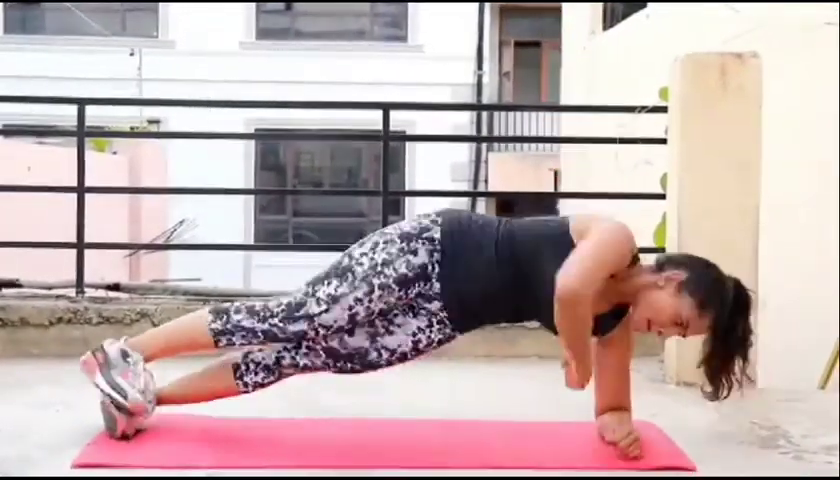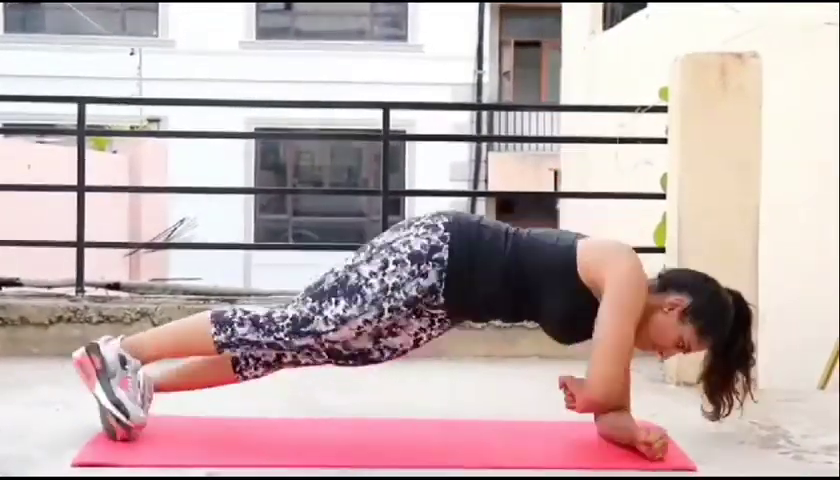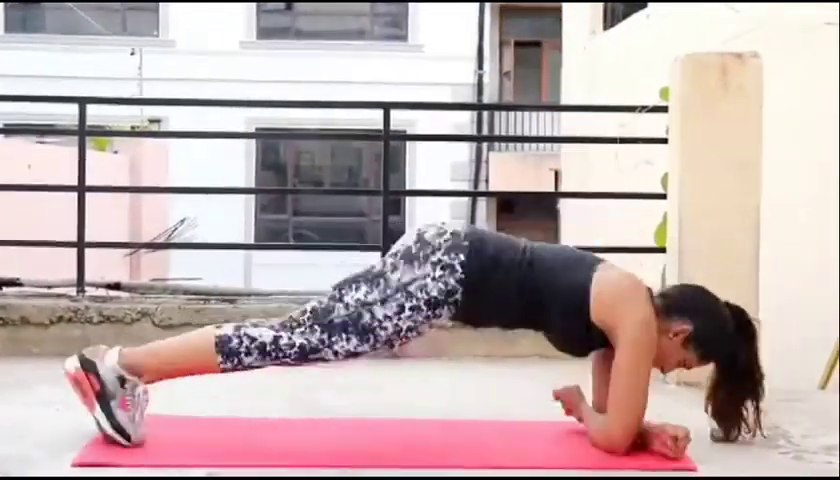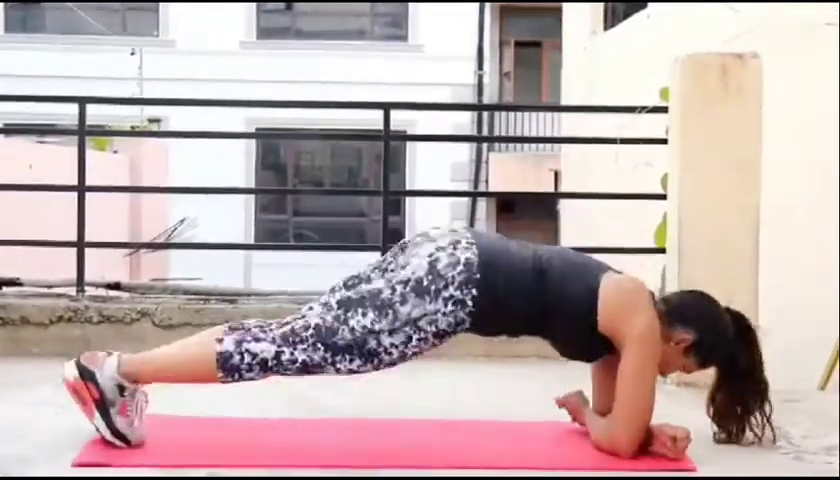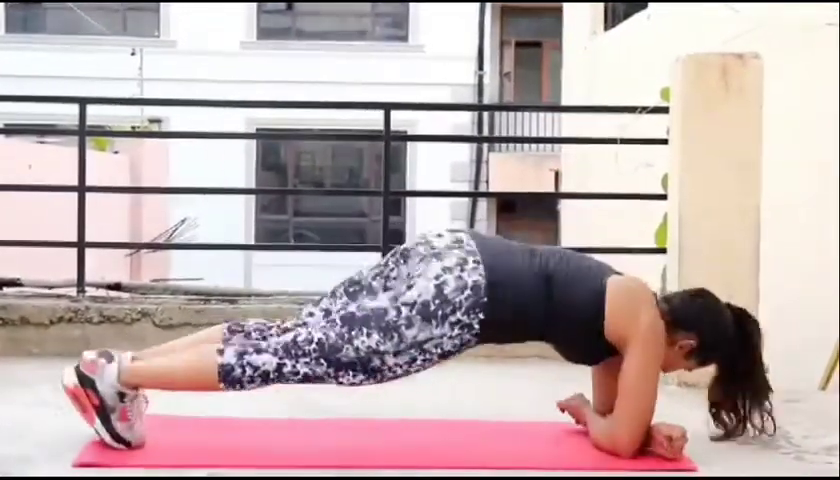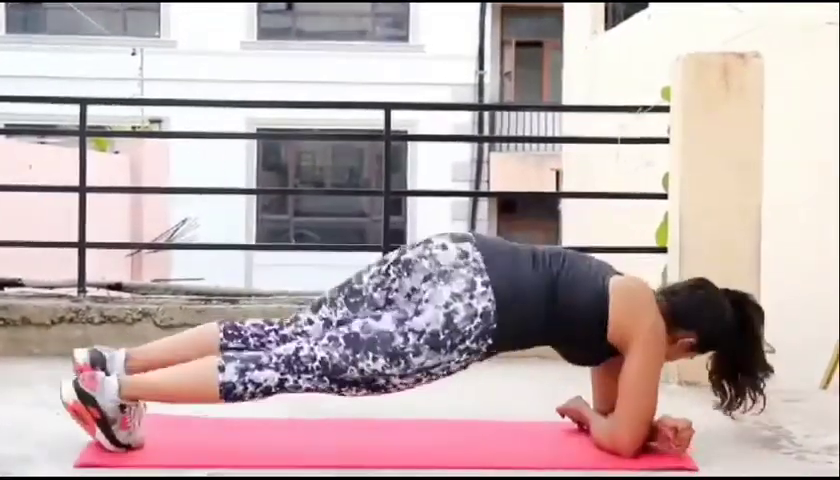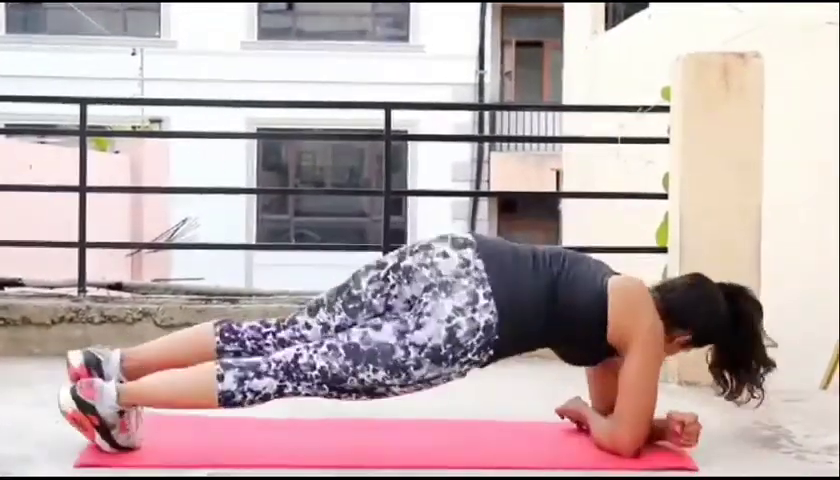
dt=0.1s
person 1, frame 1
left shoulder: (615, 322)
right shoulder: (617, 244)
left elbow: (611, 408)
right elbow: (570, 288)
left wrist: (621, 426)
right wrist: (577, 359)
left hip: (443, 315)
right hip: (431, 252)
left knee: (307, 353)
right knee: (289, 320)
left ankle: (147, 396)
right ankle: (127, 355)
person 1, frame 2
left shoulder: (617, 306)
right shoulder: (623, 270)
left elbow: (607, 413)
right elbow: (601, 390)
left wrist: (635, 430)
right wrist: (581, 393)
left hip: (434, 305)
right hip: (434, 250)
left knee: (293, 343)
right knee: (288, 326)
left ankle: (140, 384)
right ankle: (118, 352)
person 1, frame 3
left shoulder: (616, 320)
right shoulder: (632, 303)
left elbow: (617, 429)
right elbow: (613, 430)
left wrist: (652, 434)
right wrist: (583, 407)
left hip: (442, 285)
right hip: (441, 265)
left knee: (295, 342)
right knee: (294, 342)
left ankle: (128, 378)
right ankle: (115, 366)
person 1, frame 4
left shoulder: (621, 308)
right shoulder: (642, 321)
left elbow: (614, 424)
right elbow: (616, 438)
left wrist: (649, 429)
right wrist: (585, 410)
left hip: (449, 252)
right hip: (450, 274)
left knee: (289, 333)
right knee: (299, 348)
left ankle: (122, 364)
right ankle: (113, 372)
person 1, frame 5
left shoulder: (623, 306)
right shoulder: (646, 323)
left elbow: (614, 425)
right elbow: (616, 437)
left wrist: (650, 430)
right wrist: (585, 413)
left hip: (448, 256)
right hip: (458, 290)
left knee: (287, 337)
right knee: (297, 357)
left ankle: (120, 365)
right ankle: (114, 380)
person 1, frame 6
left shoulder: (621, 298)
right shoulder: (647, 322)
left elbow: (613, 414)
right elbow: (619, 437)
left wrist: (652, 423)
right wrist: (587, 414)
left hip: (447, 253)
right hip: (461, 303)
left knee: (286, 336)
right knee: (299, 365)
left ankle: (117, 362)
right ankle: (113, 392)
person 1, frame 7
left shoulder: (619, 297)
right shoulder: (644, 322)
right elbow: (619, 436)
left wrist: (660, 423)
right wrist: (585, 414)
left hip: (445, 257)
right hip: (462, 310)
left knee: (282, 338)
right knee: (296, 369)
left ankle: (112, 363)
right ankle: (111, 397)
